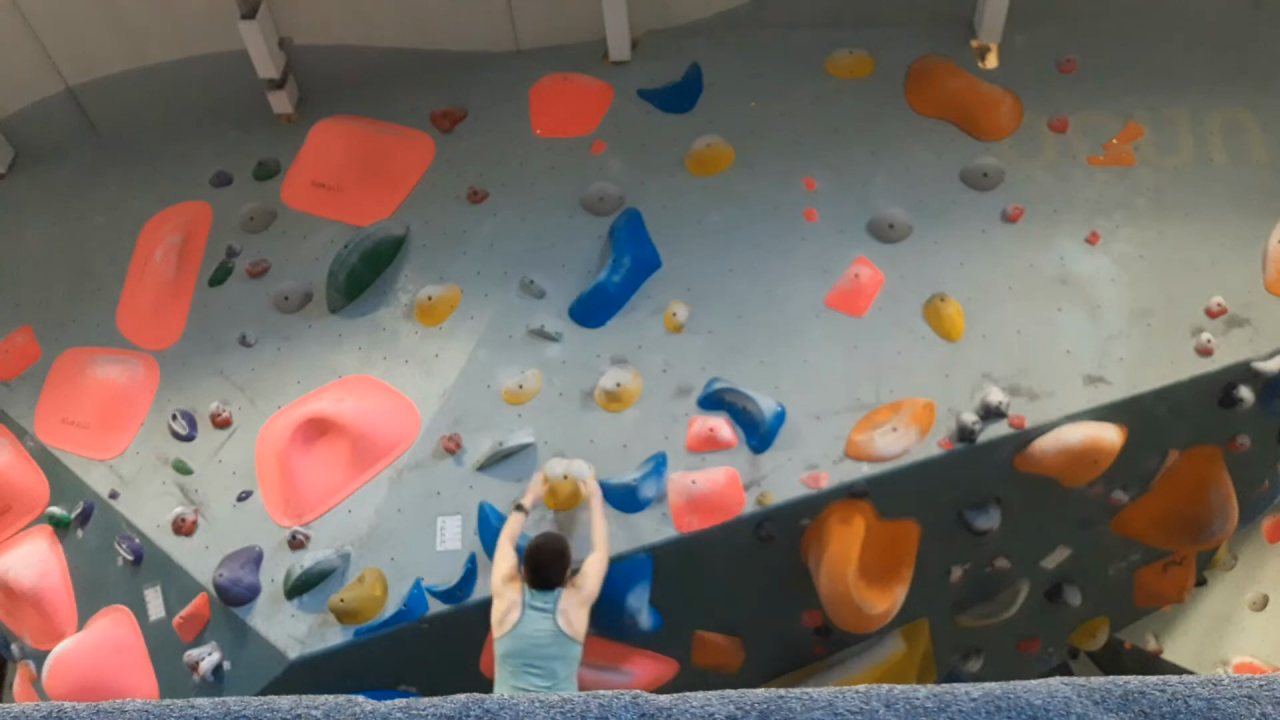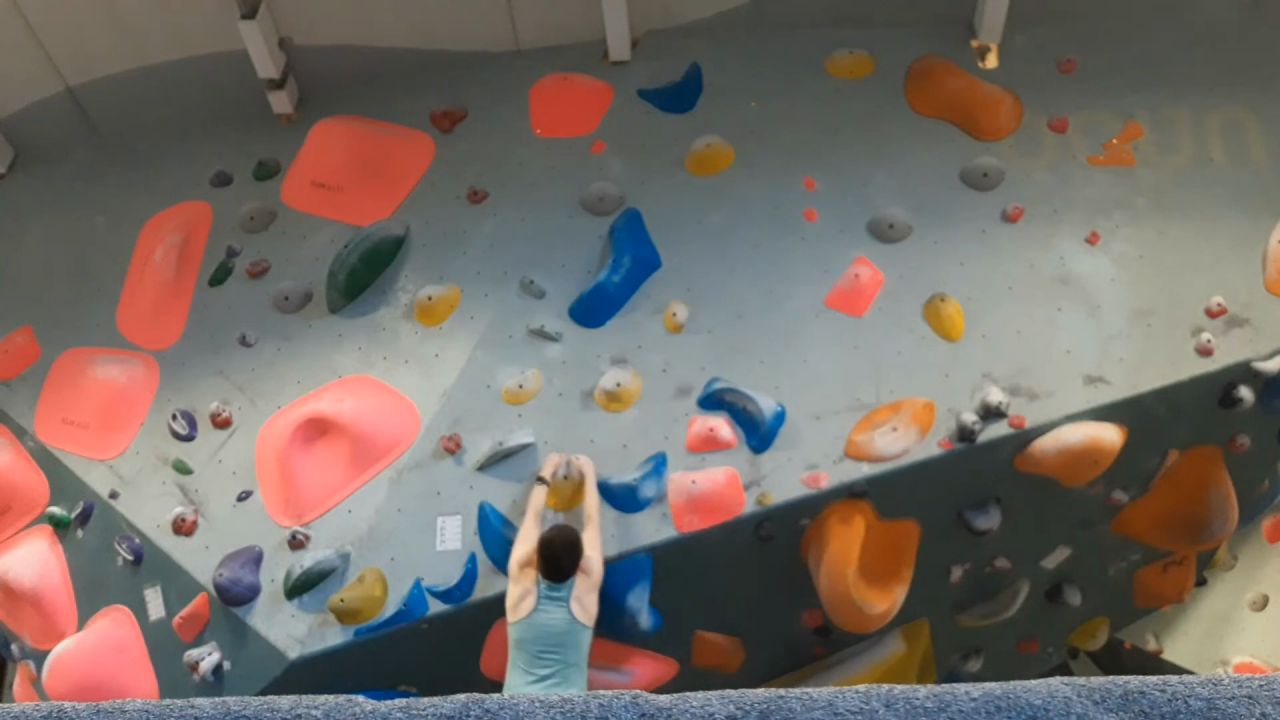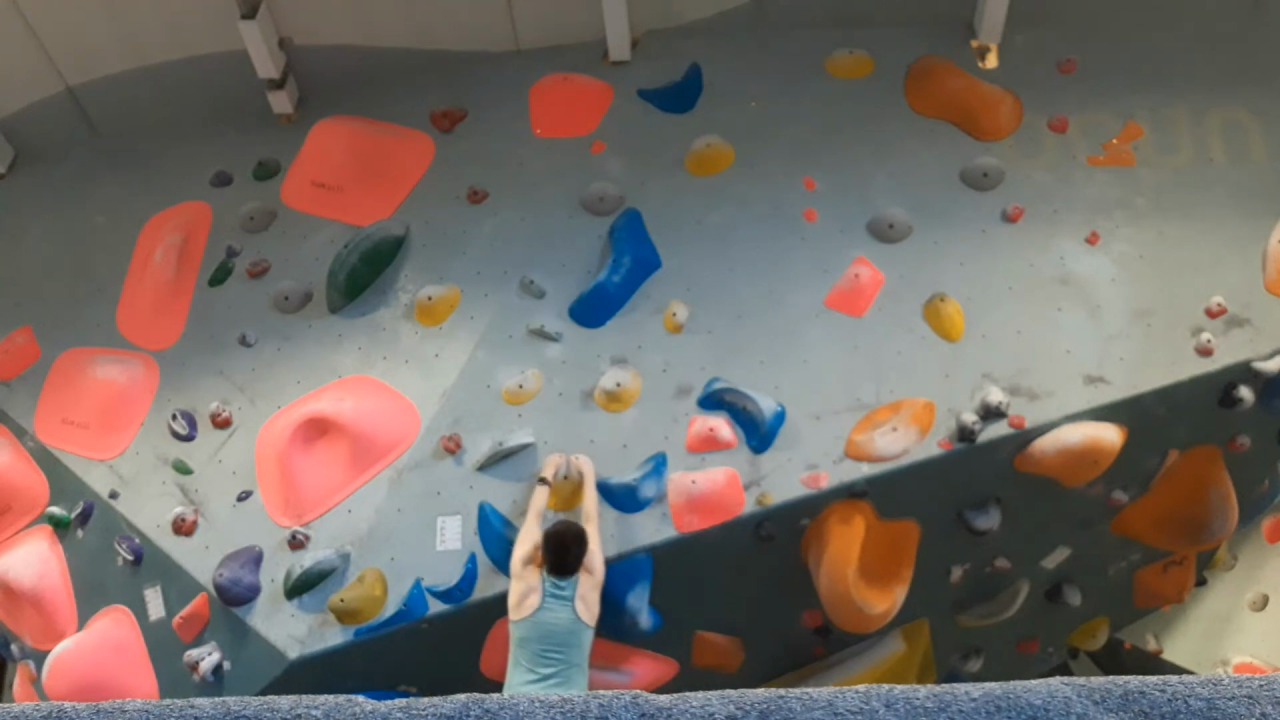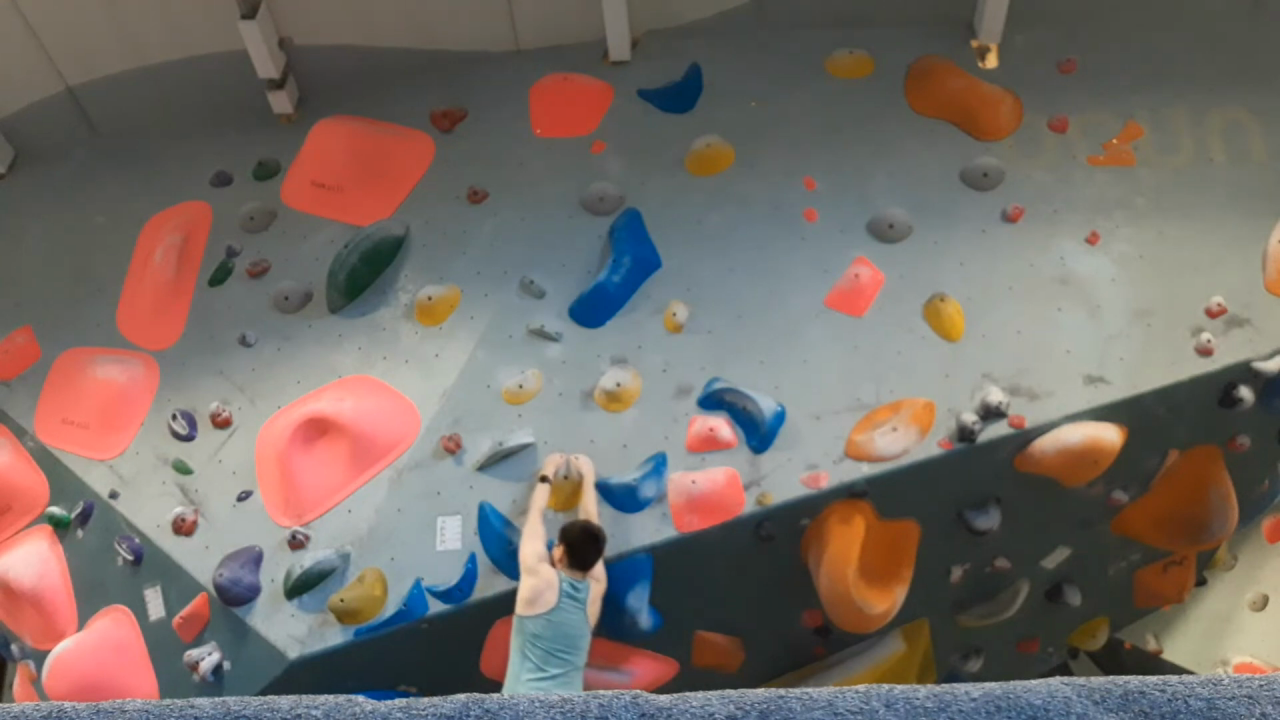
dt=1s
person 1, frame 1
left shoulder: (507, 597)
right shoulder: (577, 601)
left elbow: (505, 541)
right elbow: (600, 550)
left wrist: (528, 499)
right wrist: (595, 499)
person 1, frame 2
left shoulder: (522, 584)
right shoulder: (586, 588)
left elbow: (532, 518)
right elbow: (592, 521)
left wrist: (546, 474)
right wrist: (588, 474)
person 1, frame 3
left shoulder: (525, 582)
right shoulder: (589, 588)
left elbow: (533, 518)
right elbow: (591, 522)
left wrist: (547, 475)
right wrist: (588, 474)
person 1, frame 4
left shoulder: (538, 578)
right shoulder: (595, 590)
left elbow: (536, 515)
right elbow: (590, 526)
left wrist: (547, 474)
right wrist: (587, 477)
